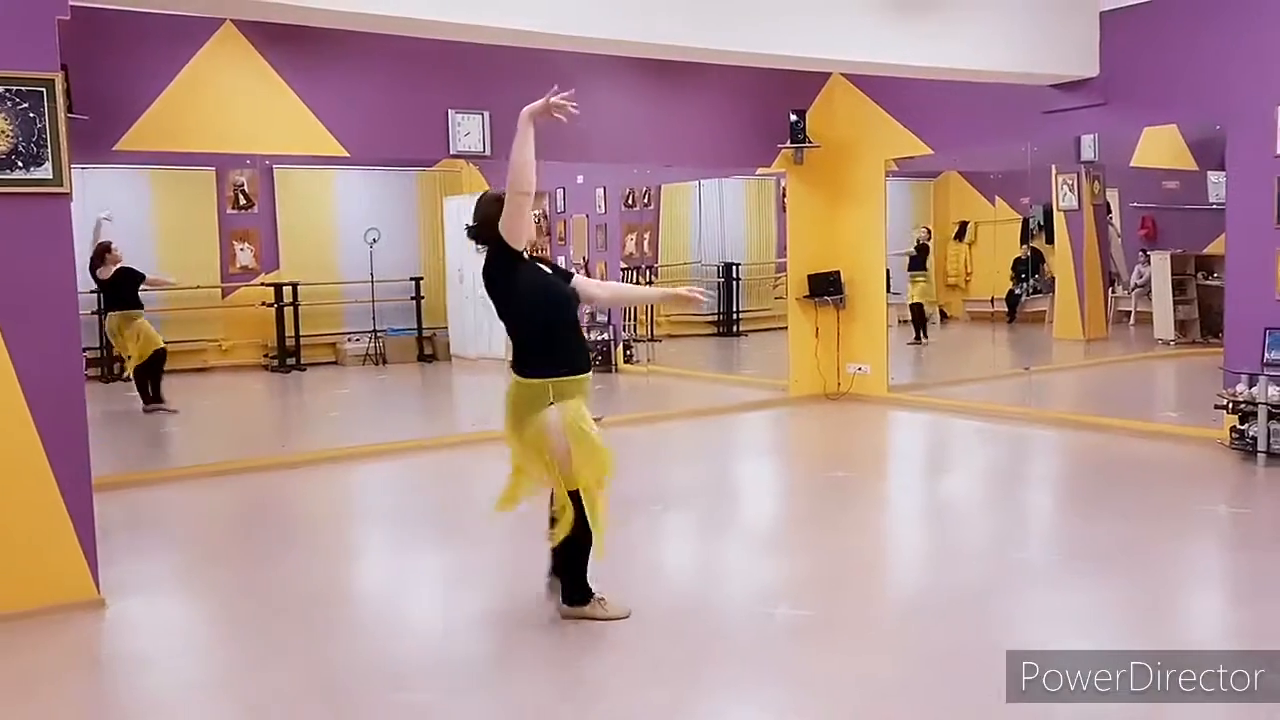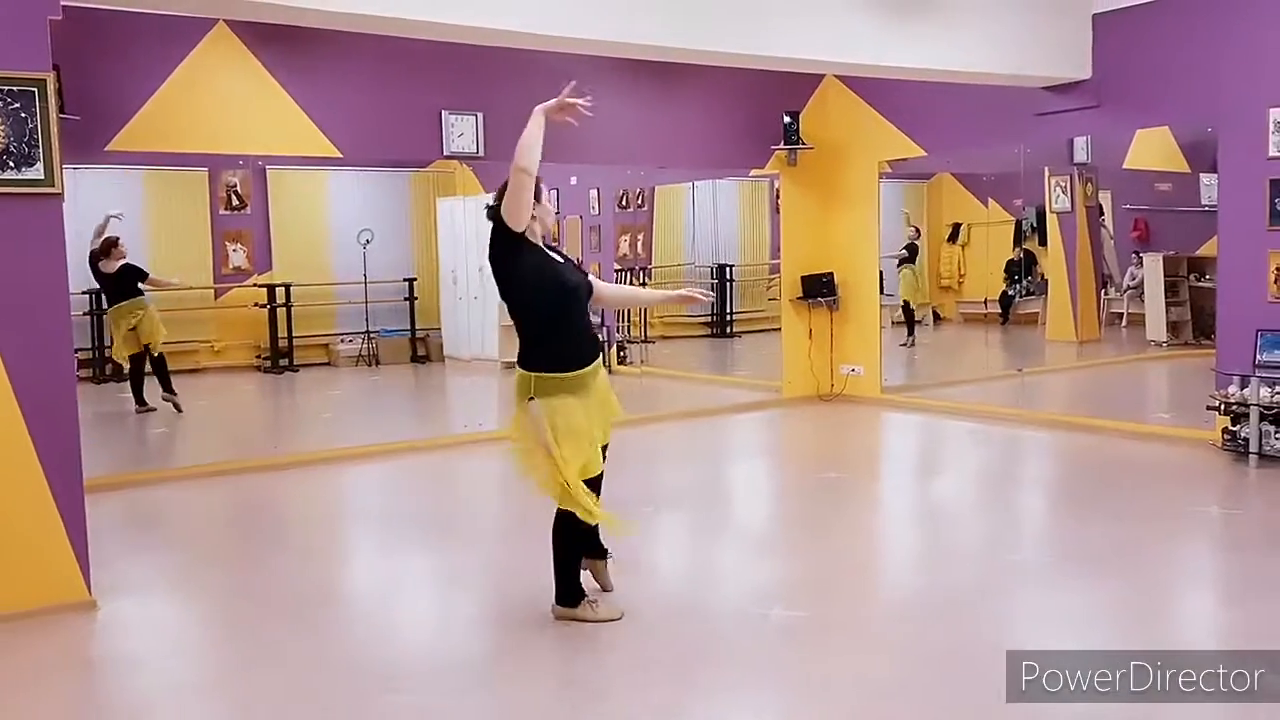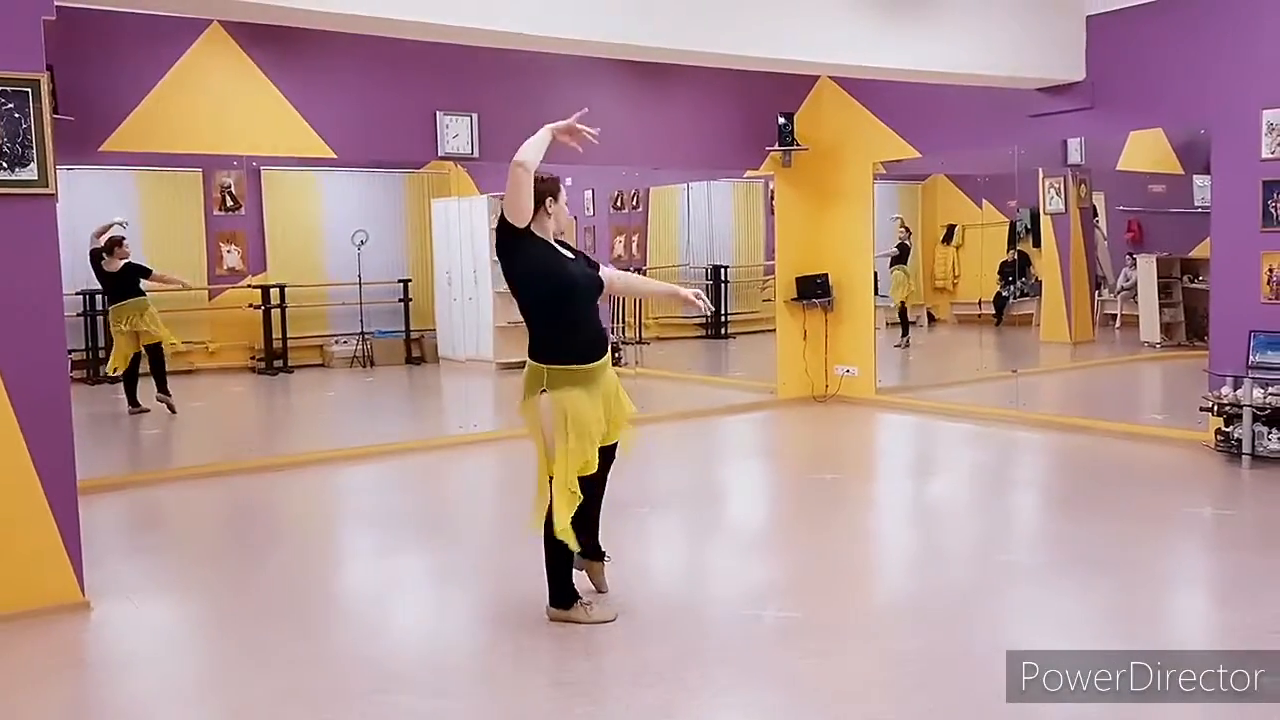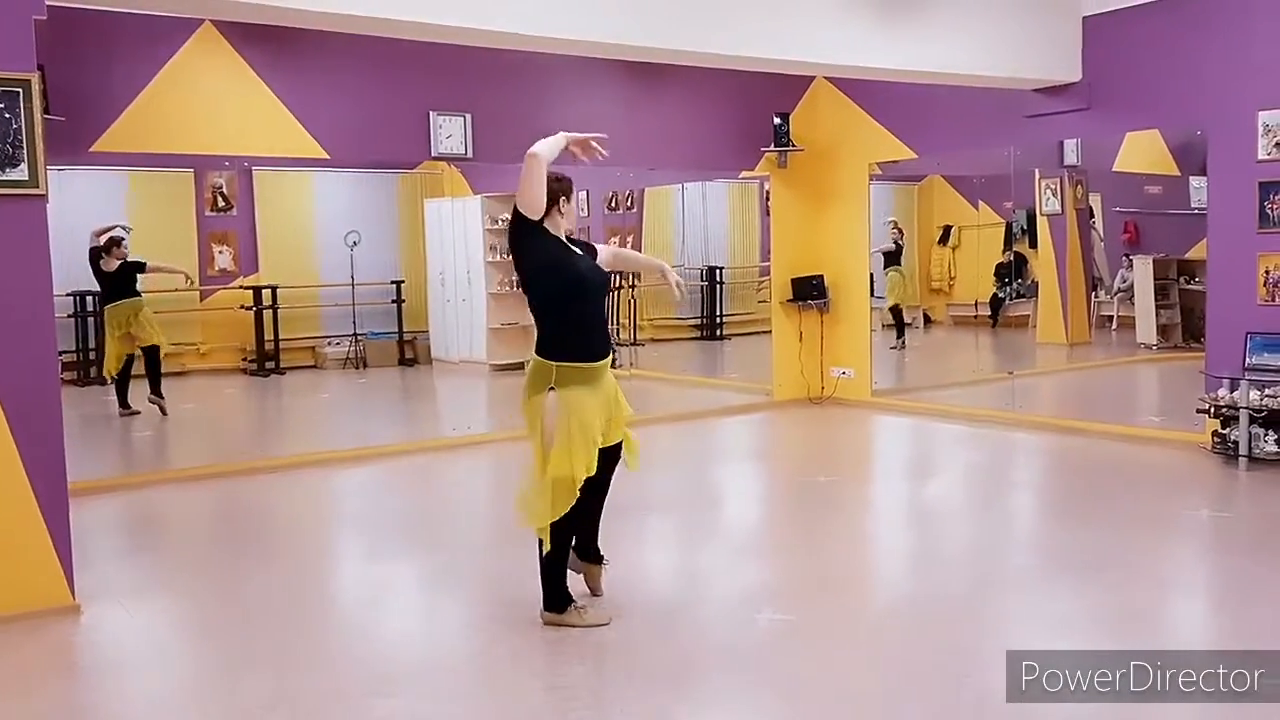
dt=0.2s
person 1, frame 1
left shoulder: (538, 269)
right shoulder: (502, 268)
left elbow: (600, 292)
right elbow: (518, 191)
left wrist: (666, 294)
right wrist: (527, 119)
left hip: (560, 394)
right hip: (547, 402)
left knee: (575, 487)
right knee: (586, 489)
left ankle: (562, 571)
right ankle: (576, 597)
person 1, frame 2
left shoulder: (556, 260)
right shoulder: (509, 252)
left elbow: (607, 294)
right elbow: (521, 173)
left wrist: (673, 296)
right wrist: (542, 114)
left hip: (585, 382)
right hip: (551, 393)
left knee: (590, 476)
right knee: (575, 488)
left ankle: (591, 550)
right ankle: (568, 599)
person 1, frame 3
left shoulder: (569, 255)
right shoulder: (518, 246)
left elbow: (618, 280)
right elbow: (521, 167)
left wrist: (674, 290)
right wrist: (552, 131)
left hip: (596, 377)
right hip: (558, 386)
left knee: (598, 467)
right knee: (568, 487)
left ankle: (589, 550)
right ankle: (562, 600)
person 1, frame 4
left shoulder: (572, 249)
right shoulder: (532, 242)
left elbow: (613, 256)
right elbow: (535, 158)
left wrist: (658, 266)
right wrist: (568, 139)
left hip: (592, 377)
right hip: (562, 384)
left knee: (607, 458)
right knee: (565, 489)
left ankle: (586, 551)
right ankle: (556, 604)
person 2, frame 1
left shoulder: (96, 271)
right shoulder: (124, 273)
left elbow: (95, 246)
right elbow: (153, 282)
left wrist: (99, 222)
right wrist: (169, 282)
left hip: (114, 322)
right hip: (131, 320)
left knee: (140, 361)
right knee: (158, 354)
left ankle: (149, 402)
right ankle: (156, 399)
person 2, frame 2
left shoulder: (96, 265)
right shoulder: (127, 269)
left elbow: (96, 240)
right elbow: (155, 282)
left wrist: (107, 219)
right wrist: (174, 283)
left hip: (117, 315)
right hip: (139, 309)
left knee: (135, 360)
right knee: (155, 352)
left ankle: (140, 403)
right ankle: (169, 391)
person 2, frame 3
left shoulder: (98, 264)
right shoulder: (131, 267)
left elbow: (94, 237)
right elbow: (160, 278)
left wrist: (111, 224)
right wrist: (181, 282)
left hip: (118, 315)
right hip: (140, 310)
left knee: (130, 359)
right knee: (155, 352)
left ankle: (133, 404)
right ankle: (163, 391)
person 2, frame 4
left shoulder: (97, 264)
right shoulder: (127, 266)
left elbow: (94, 235)
right elbow: (158, 268)
left wrist: (114, 226)
right wrist: (183, 271)
left hip: (113, 315)
right hip: (135, 310)
left knee: (123, 359)
right knee: (151, 352)
left ankle: (124, 405)
right ankle: (156, 393)
